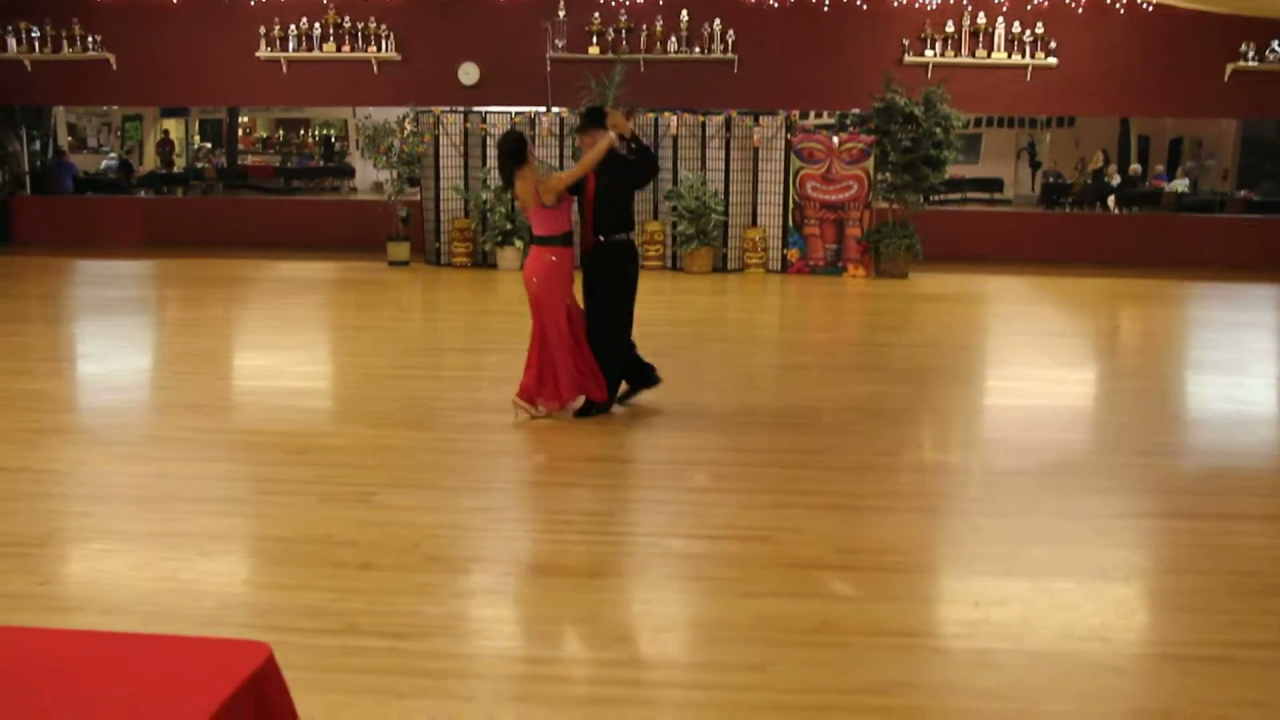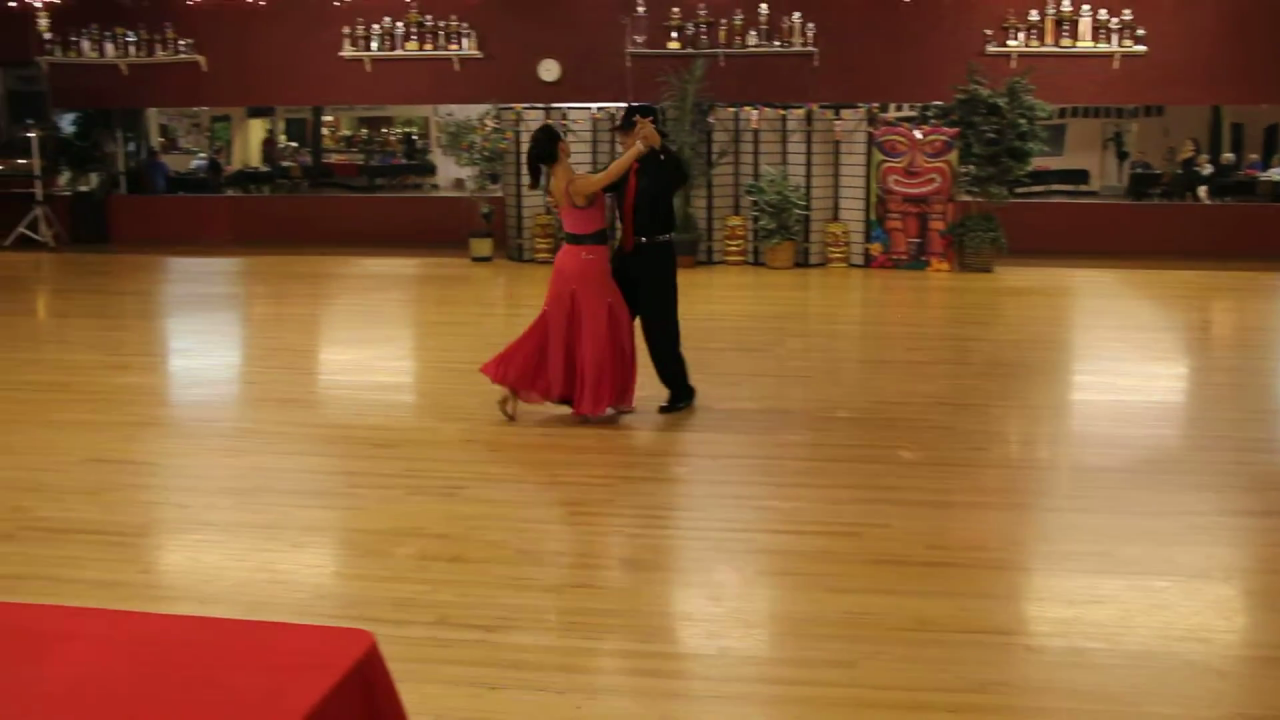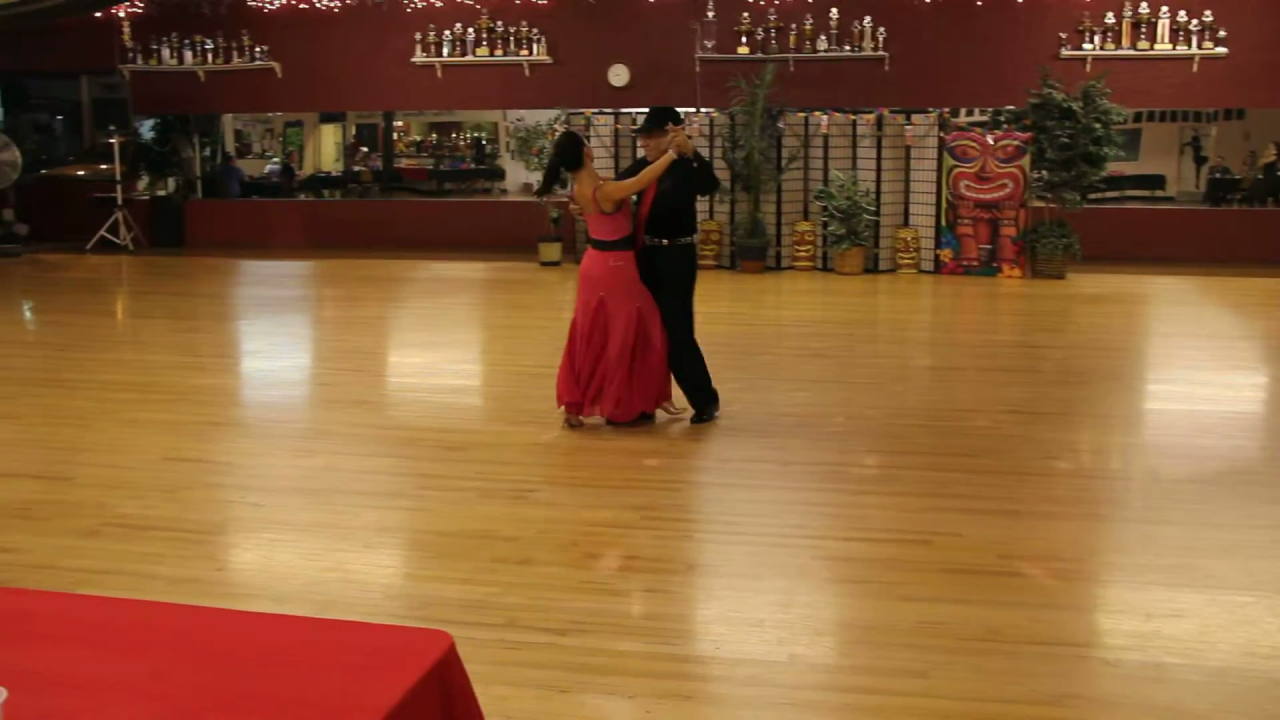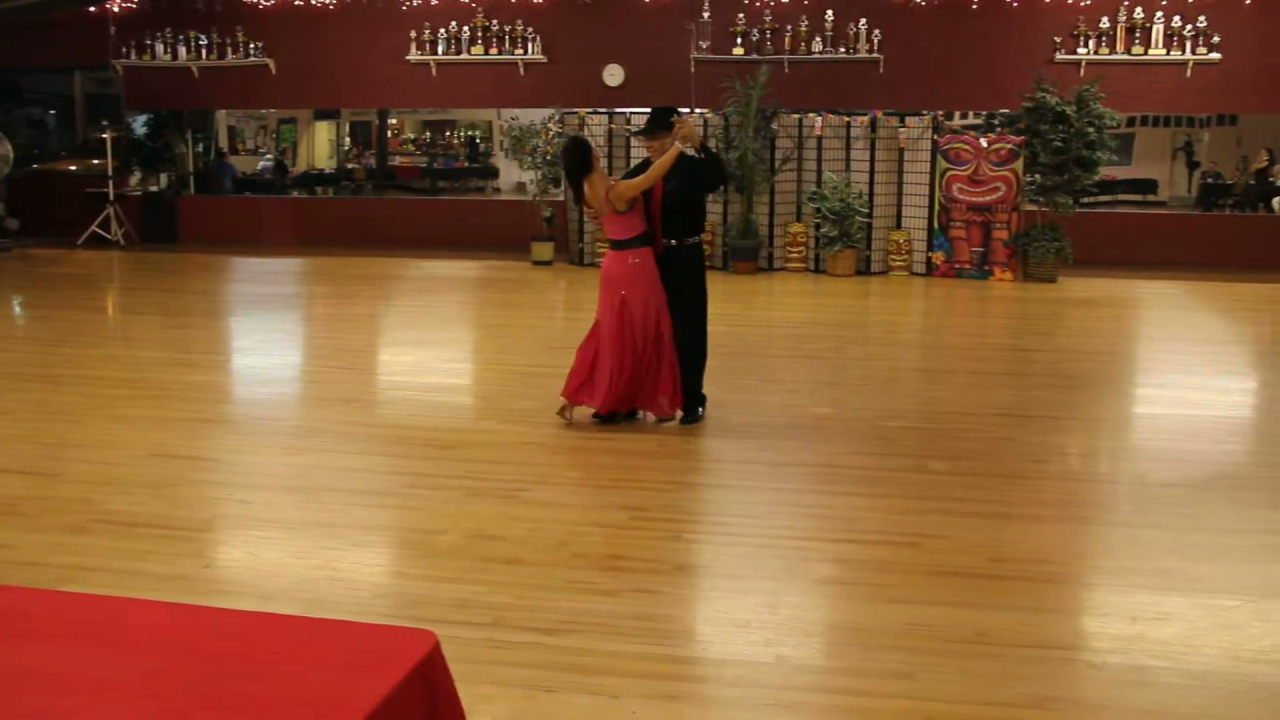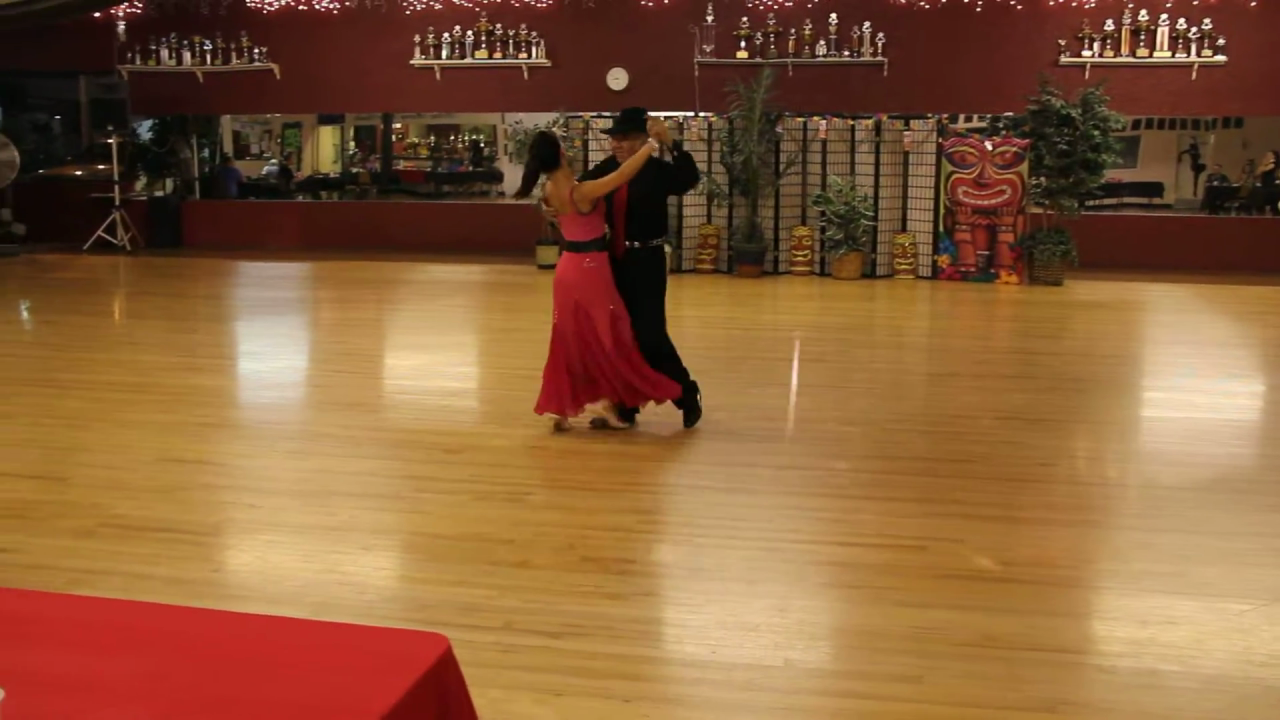
dt=0.5s
person 1, frame 1
left shoulder: (621, 166)
right shoulder: (585, 169)
left elbow: (648, 169)
left wrist: (629, 135)
left hip: (617, 253)
right hip: (593, 253)
left knee: (611, 324)
right knee: (598, 322)
left ankle: (602, 395)
right ankle: (640, 373)
person 1, frame 2
left shoulder: (659, 167)
right shoulder: (625, 167)
left elbow: (680, 177)
left wrist: (656, 145)
left hip: (656, 254)
right hip: (627, 252)
left knee: (659, 326)
left ankle: (681, 390)
person 1, frame 3
left shoulder: (683, 169)
right shoulder: (640, 167)
left elbow: (709, 185)
left wrist: (689, 151)
left hip: (676, 257)
right hip: (647, 255)
left knee: (677, 330)
left ankle: (705, 398)
person 1, frame 4
left shoulder: (692, 167)
right shoulder: (644, 169)
left elbow: (718, 178)
left wrist: (698, 143)
left hip: (685, 257)
right hip: (653, 256)
left knee: (688, 330)
left ankle: (692, 400)
person 1, frame 5
left shoulder: (657, 169)
right shoulder: (608, 168)
left elbow: (689, 180)
left wrist: (672, 145)
left hip: (646, 260)
right hip: (616, 259)
left knee: (648, 333)
left ankle: (687, 393)
right ankle: (624, 405)
person 2, frame 1
left shoulder: (519, 187)
right shoulder: (547, 185)
right elbow: (584, 165)
left hip: (539, 261)
right hip: (553, 264)
left knee: (553, 330)
right knee: (557, 331)
left ankle: (541, 393)
right ankle: (531, 395)
person 2, frame 2
left shoulder: (556, 183)
right shoulder: (578, 185)
right elbow: (613, 172)
right wrist: (641, 145)
left hip: (569, 259)
right hip: (589, 262)
left knee: (555, 327)
right knee: (605, 329)
left ankle: (513, 387)
right ankle: (597, 399)
person 2, frame 3
left shoulder: (578, 190)
right shoulder: (605, 191)
right elbow: (642, 180)
right wrist: (673, 152)
left hip: (594, 265)
right hip: (617, 268)
left knee: (590, 337)
right knee: (645, 332)
left ankle: (574, 406)
right ankle: (651, 400)
person 2, frame 4
left shoulder: (589, 193)
right shoulder: (617, 191)
right elbow: (653, 174)
right wrist: (679, 145)
left hip: (615, 264)
right hip: (636, 266)
left knee: (610, 335)
right knee: (649, 335)
left ankle: (575, 396)
right ankle: (655, 402)
person 2, frame 5
left shoulder: (550, 192)
right shoulder: (583, 192)
right elbow: (622, 174)
right wrist: (651, 145)
left hip: (567, 269)
right hip: (591, 269)
left knee: (567, 340)
right knee: (609, 336)
left ankle: (560, 410)
right ankle: (608, 399)
